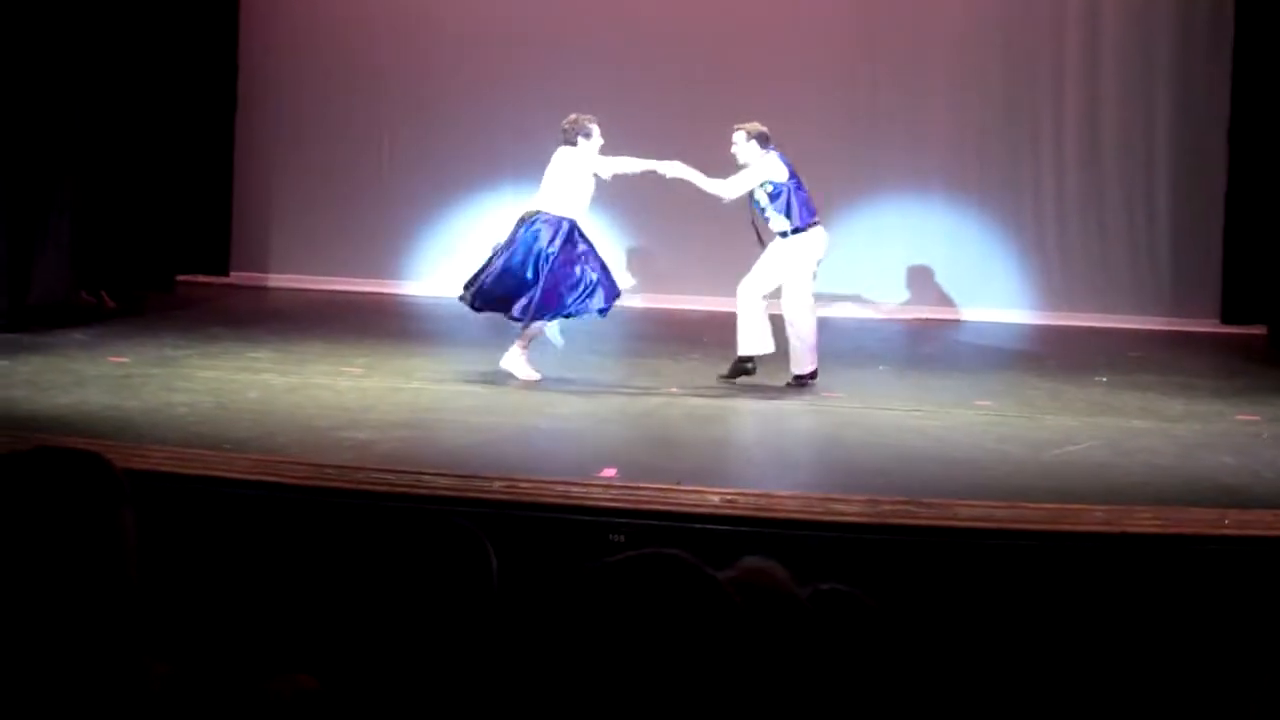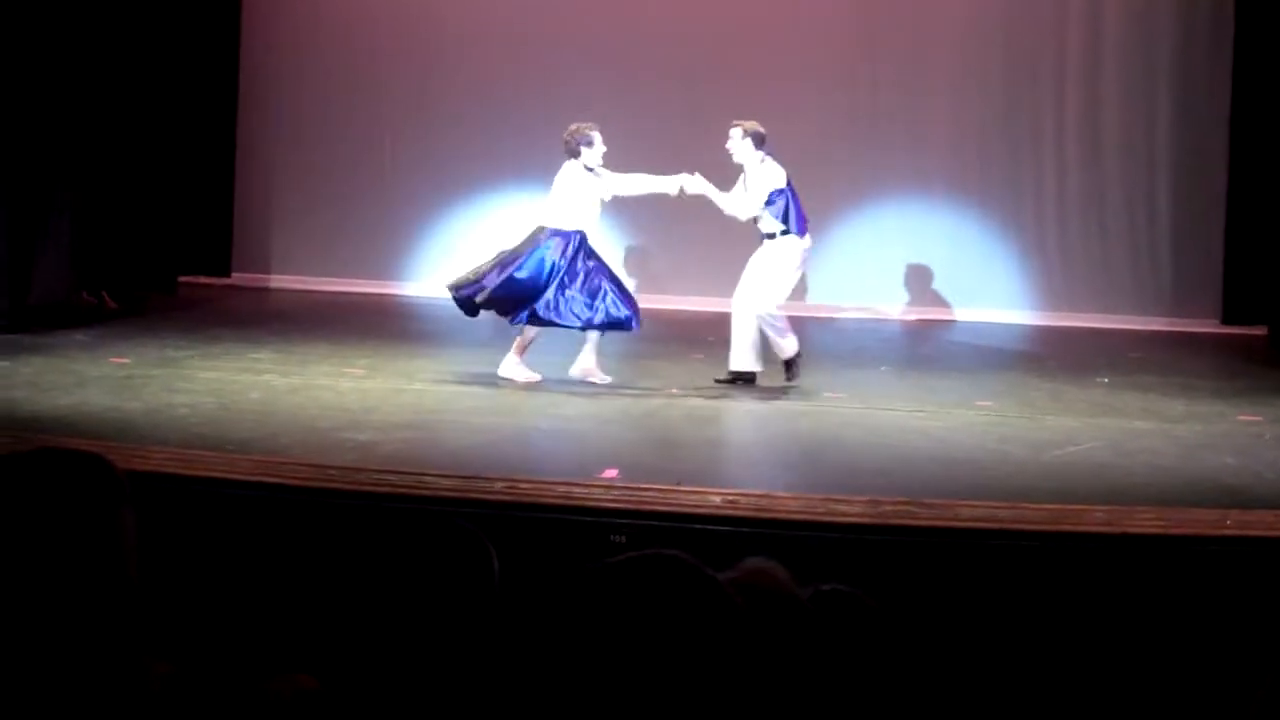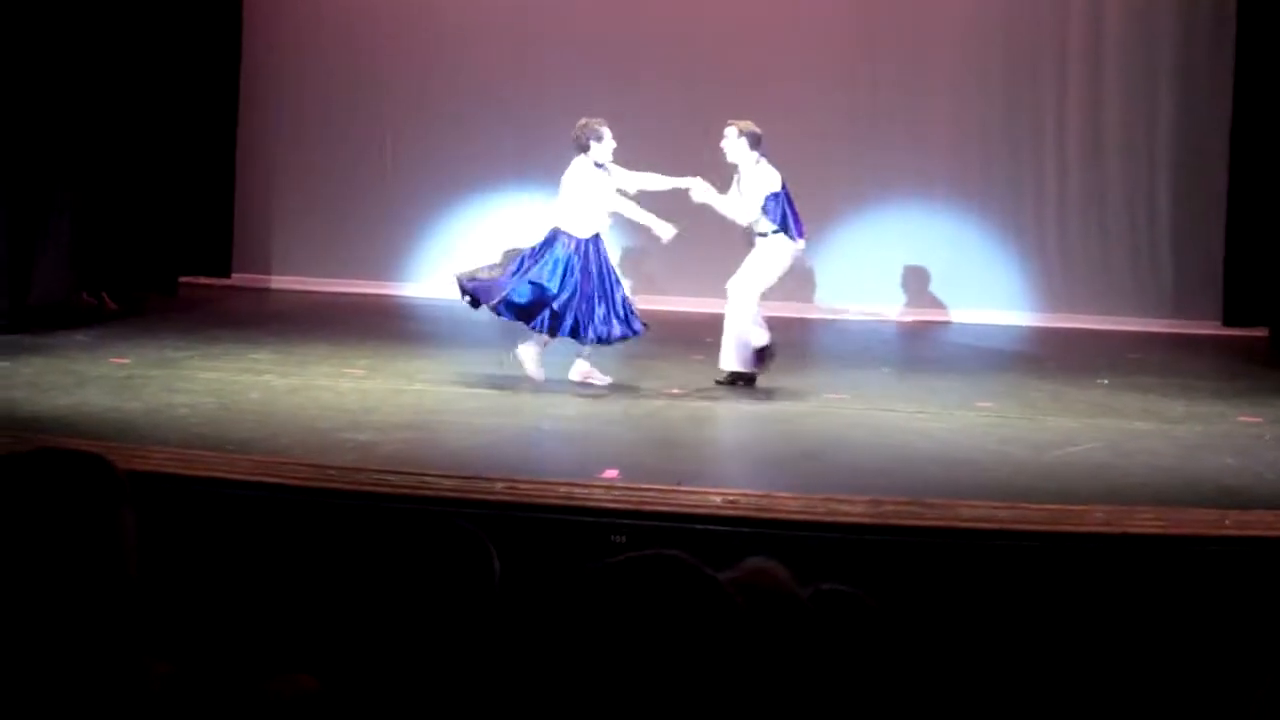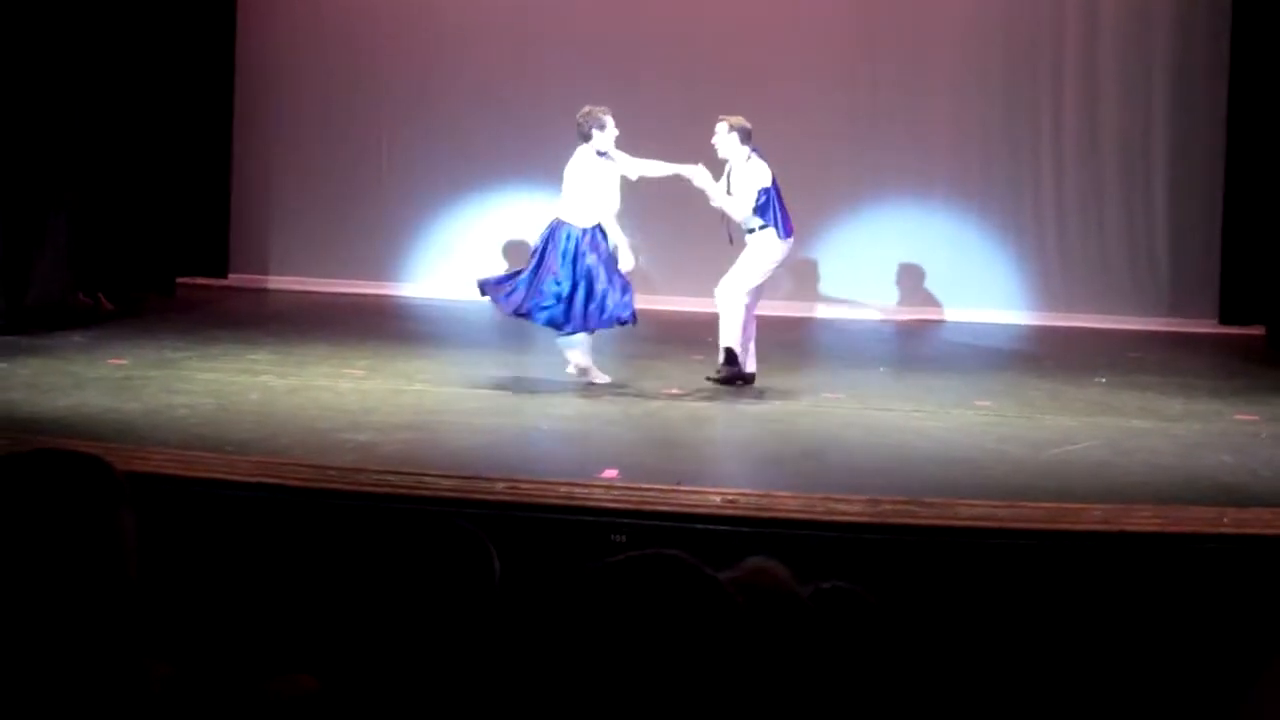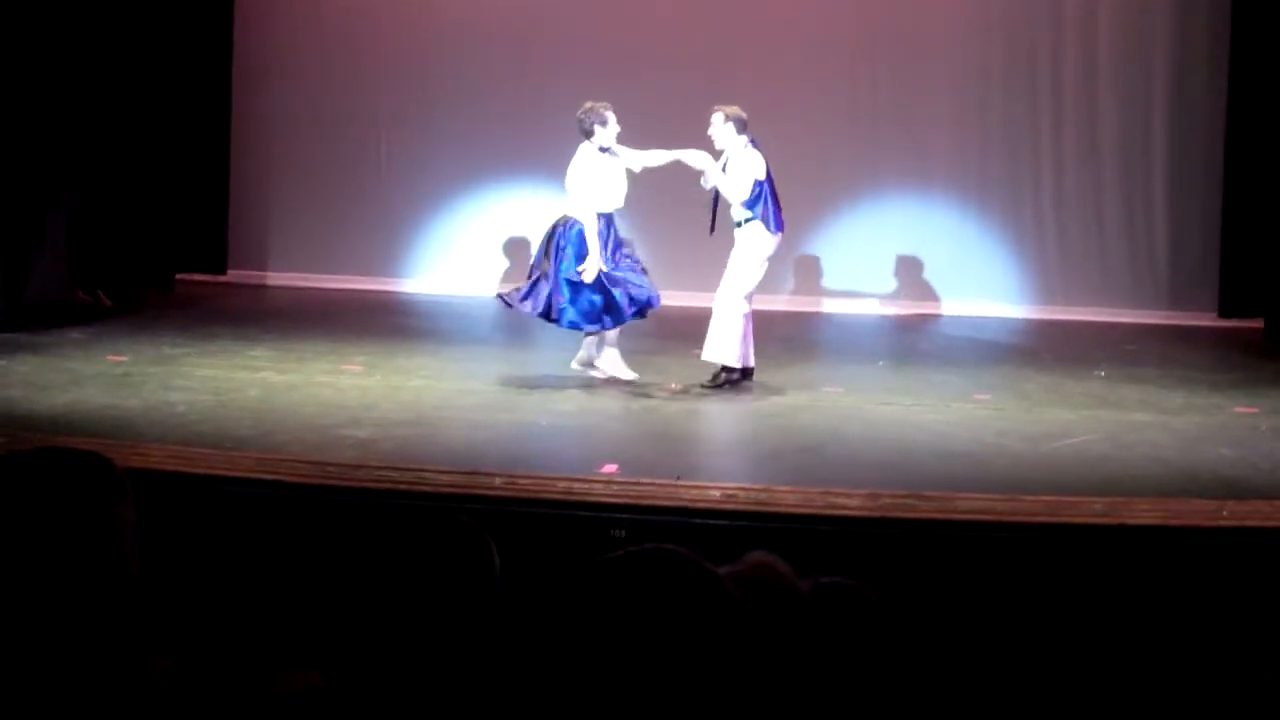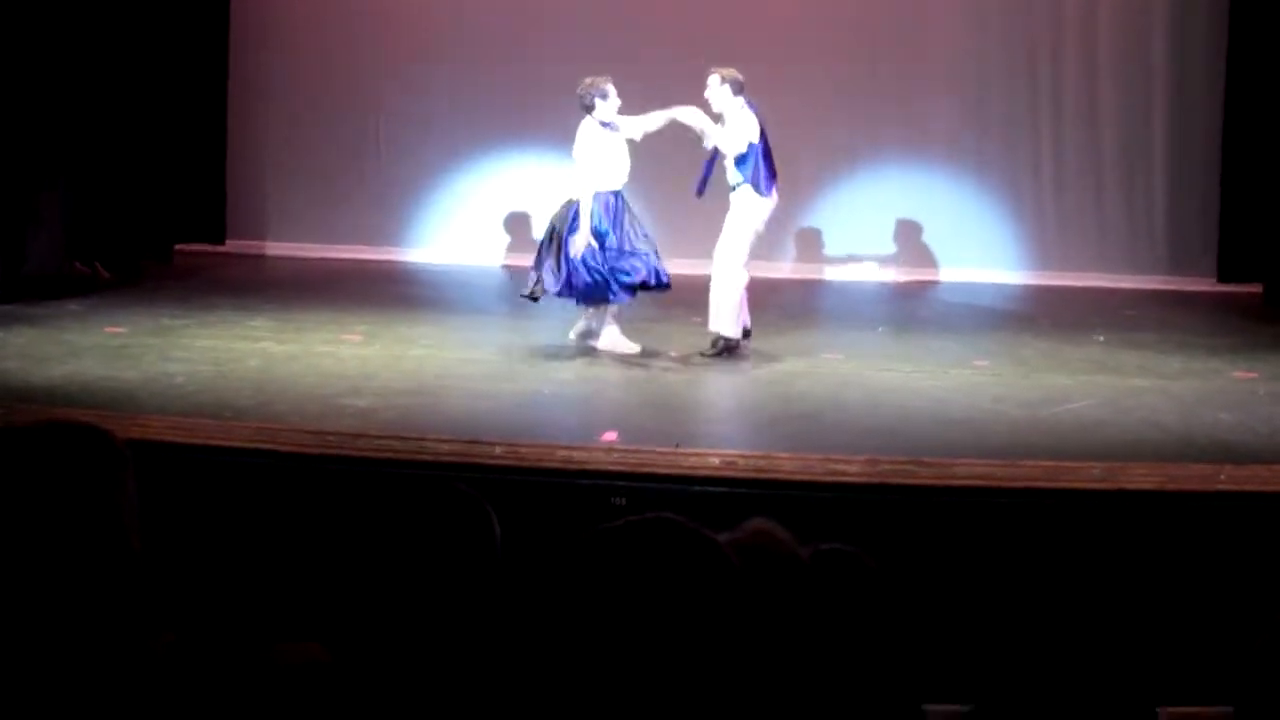
dt=0.1s
person 1, frame 1
left shoulder: (771, 163)
right shoulder: (758, 171)
left elbow: (728, 190)
right elbow: (729, 192)
left wrist: (687, 173)
right wrist: (688, 174)
left hip: (805, 240)
right hip: (785, 241)
left knee: (796, 305)
right knee: (749, 291)
left ankle: (806, 369)
right ankle: (748, 357)
person 1, frame 2
left shoulder: (768, 171)
right shoulder: (749, 173)
left elbow: (743, 211)
right elbow: (733, 204)
left wrist: (708, 190)
right wrist: (705, 189)
left hip: (789, 242)
right hip: (772, 243)
left knee: (765, 304)
right knee: (743, 301)
left ankle: (789, 352)
right ankle: (744, 367)
person 1, frame 3
left shoulder: (763, 174)
right shoulder: (743, 174)
left elbow: (744, 217)
right elbow: (731, 206)
left wrist: (711, 197)
right wrist: (709, 197)
left hip: (782, 242)
right hip: (766, 242)
left knee: (738, 289)
right knee: (739, 299)
left ankle: (761, 343)
right ankle: (743, 368)
person 1, frame 4
left shoulder: (755, 167)
right shoulder: (734, 167)
left elbow: (740, 212)
right elbow: (719, 199)
left wrist: (709, 185)
right wrist: (707, 186)
left hip: (770, 240)
right hip: (758, 240)
left knee: (728, 290)
right knee: (741, 300)
left ankle: (732, 355)
right ankle: (743, 369)
person 1, frame 5
left shoulder: (750, 158)
right shoulder: (730, 156)
left elbow: (737, 196)
right elbow: (711, 184)
left wrist: (710, 166)
right wrist: (706, 169)
left hip: (760, 233)
right hip: (747, 233)
left knee: (729, 297)
right knee: (736, 298)
left ankle: (730, 366)
right ankle: (742, 364)
person 1, frame 6
left shoulder: (745, 117)
right shoulder: (732, 118)
left elbow: (733, 149)
right elbow: (715, 140)
left wrist: (702, 121)
right wrist: (702, 126)
left hip: (753, 197)
right hip: (745, 197)
left knee: (727, 263)
right knee: (730, 263)
left ankle: (728, 334)
right ankle: (737, 327)
person 2, frame 1
left shoulder: (581, 160)
right shoulder: (568, 156)
left elbow: (610, 166)
right elbow: (612, 165)
left wrist: (655, 165)
right wrist: (655, 165)
left hip: (562, 231)
right hip: (547, 229)
left knee: (589, 277)
right knee: (543, 295)
left ankle: (547, 321)
right ankle: (516, 354)
person 2, frame 2
left shoulder: (593, 174)
right shoulder: (573, 173)
left elbow: (626, 181)
right elbow: (612, 190)
left wrist: (668, 180)
right wrist: (663, 185)
left hip: (575, 246)
right hip: (557, 243)
left knee: (602, 298)
right knee: (542, 306)
left ankle: (585, 363)
right ankle: (513, 360)
person 2, frame 3
left shoulder: (604, 170)
right shoulder: (580, 172)
left elbow: (639, 180)
right elbow: (614, 203)
left wrist: (681, 183)
right wrist: (655, 222)
left hip: (589, 246)
right hip: (569, 246)
left knee: (602, 305)
right knee: (560, 307)
left ankle: (582, 366)
right ankle: (531, 348)
person 2, frame 4
left shoulder: (609, 157)
right shoulder: (583, 162)
left elbow: (643, 167)
right elbow: (598, 206)
left wrist: (681, 169)
right wrist: (622, 245)
left hip: (594, 235)
right hip: (576, 235)
left knee: (598, 300)
right knee: (590, 298)
left ankle: (582, 359)
right ankle: (576, 351)
person 2, frame 5
left shoulder: (612, 152)
right shoulder: (587, 162)
left elbow: (645, 158)
right elbow: (588, 209)
left wrist: (679, 154)
right wrist: (593, 253)
left hip: (603, 230)
right hip: (585, 232)
left knee: (617, 291)
right knee: (613, 291)
left ankle: (588, 355)
right ankle: (609, 355)
person 2, frame 6
left shoulder: (612, 125)
right shoulder: (590, 137)
left elbow: (644, 124)
right elbow: (585, 184)
left wrist: (671, 113)
right wrist: (583, 228)
left hip: (611, 205)
right hip: (596, 208)
left knee: (598, 272)
right knee: (618, 268)
left ankle: (586, 327)
right ankle: (608, 333)
